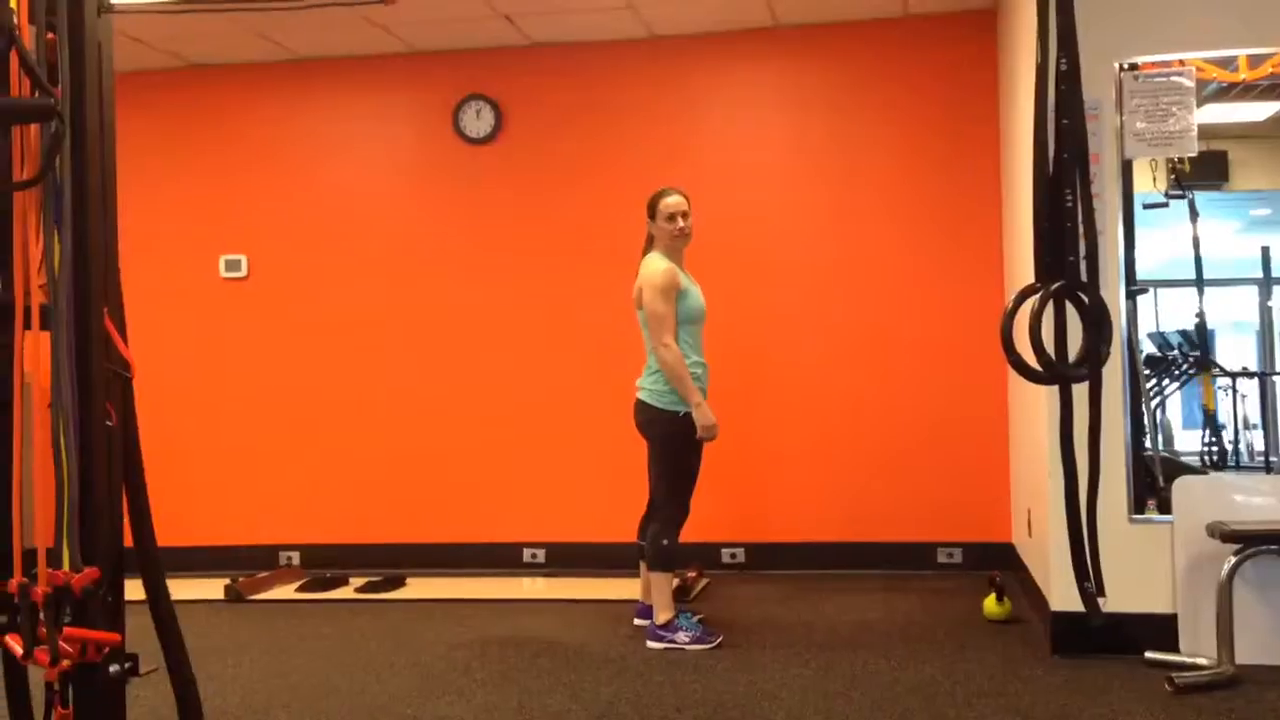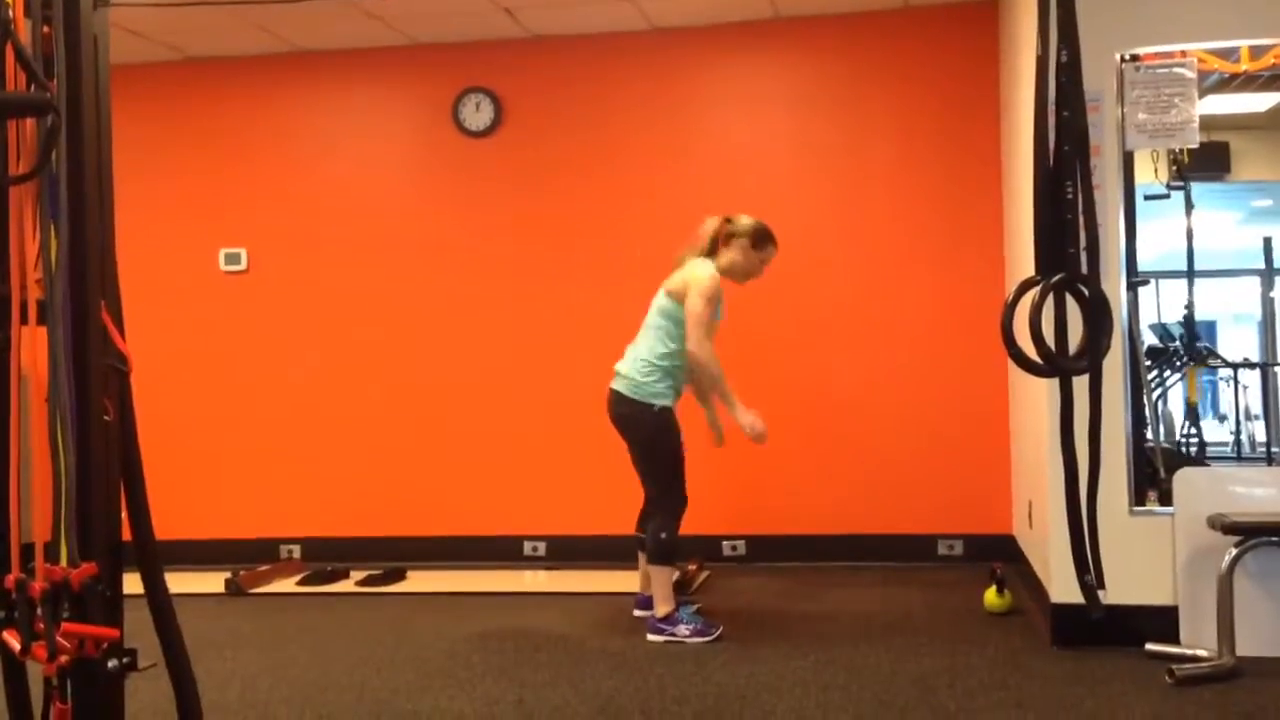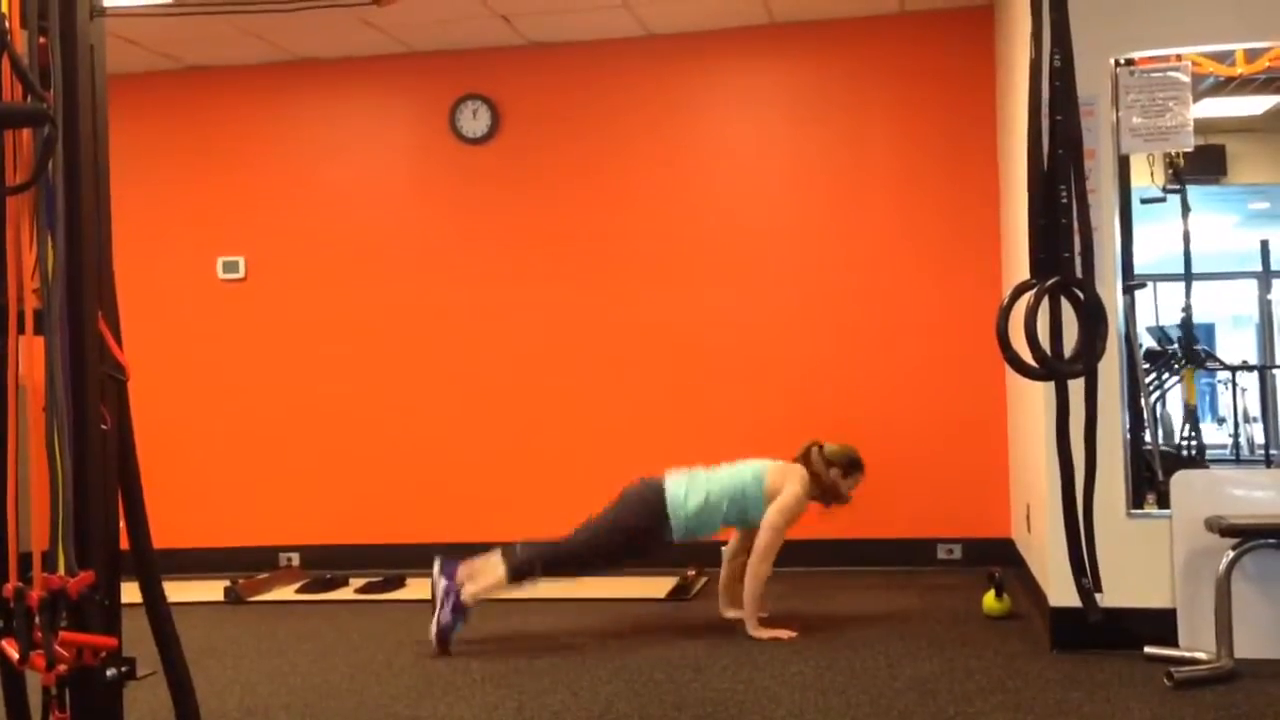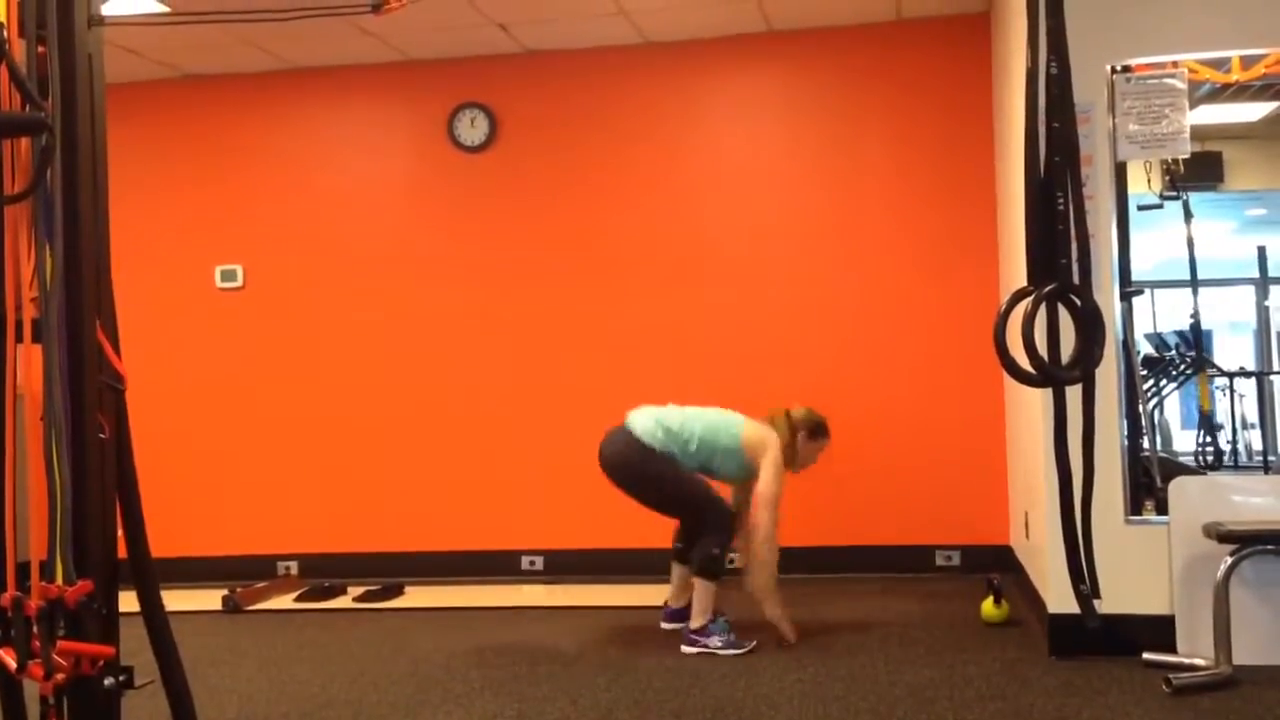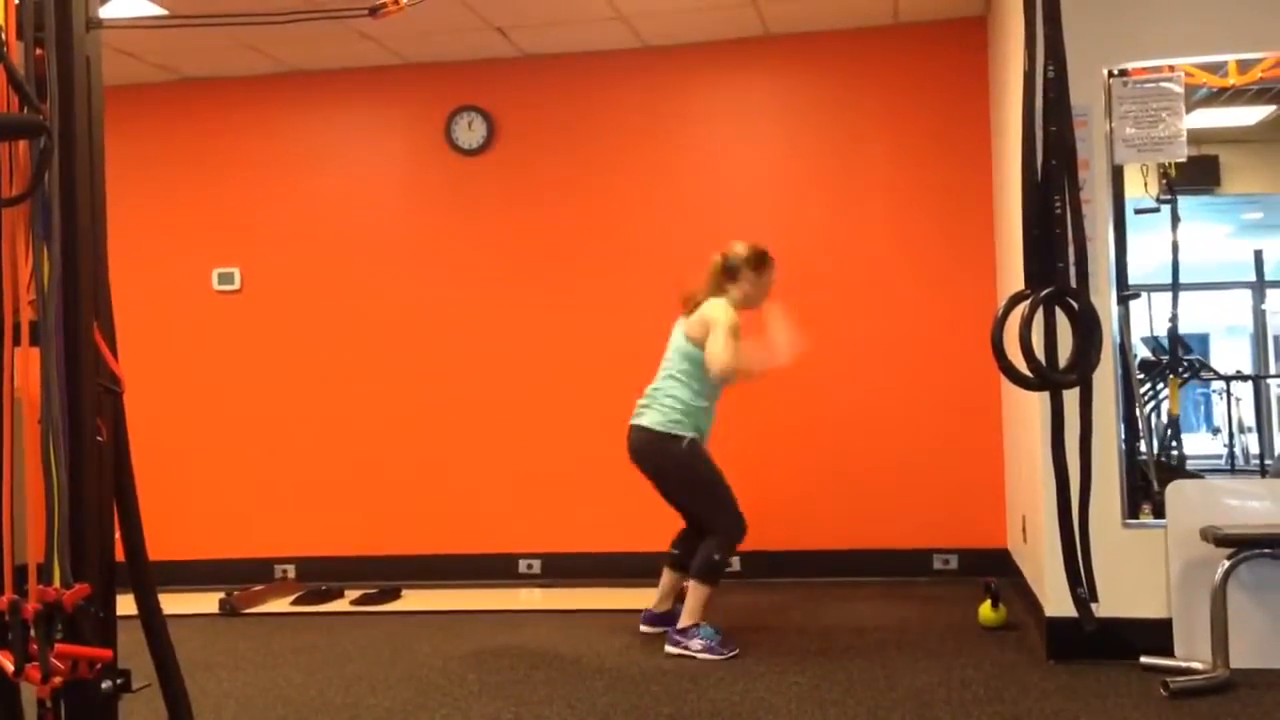
dt=1s
person 1, frame 1
left shoulder: (674, 270)
right shoulder: (659, 271)
right elbow: (665, 347)
left wrist: (695, 404)
right wrist: (699, 406)
left hip: (669, 406)
right hip: (669, 408)
left knee: (662, 507)
right knee: (671, 510)
left ankle: (650, 604)
right ankle: (664, 624)
person 1, frame 2
left shoulder: (699, 276)
right shoulder: (707, 278)
left elbow: (693, 357)
right elbow: (697, 350)
left wrist: (711, 413)
right wrist: (736, 410)
left hip: (634, 397)
right hip: (641, 399)
left knee: (660, 495)
right knee: (669, 499)
left ankle: (649, 595)
right ankle: (664, 616)
person 1, frame 3
left shoulder: (782, 476)
right shoulder: (799, 487)
left elbow: (740, 542)
right elbow: (761, 559)
left wrist: (731, 605)
right wrist: (753, 624)
left hip: (661, 499)
right hip: (660, 515)
left knee: (571, 553)
right knee: (568, 556)
left ankle: (458, 575)
right ankle: (461, 597)
person 1, frame 4
left shoulder: (750, 442)
right shoulder: (771, 449)
left elbow: (742, 520)
right elbow: (763, 535)
left wrist: (753, 577)
right wrist: (772, 605)
left hip: (630, 440)
right hip: (633, 449)
left knee: (701, 517)
right knee: (715, 523)
left ankle: (676, 606)
right ankle: (700, 628)
person 1, frame 5
left shoulder: (707, 310)
right shoulder: (721, 314)
right elbow: (720, 367)
left wrist: (754, 356)
right wrist: (775, 351)
left hip: (648, 433)
right hip: (667, 437)
left knee: (704, 522)
right knee: (728, 525)
left ankle: (660, 610)
right ankle: (686, 630)
